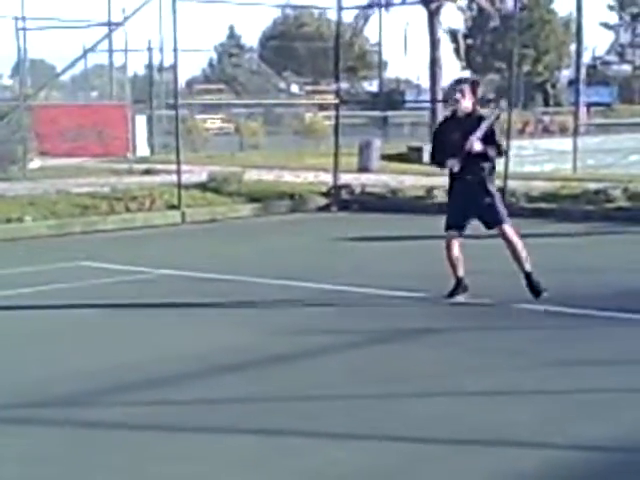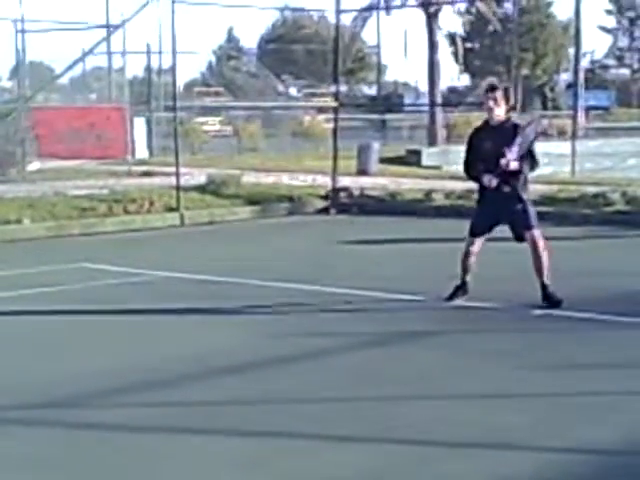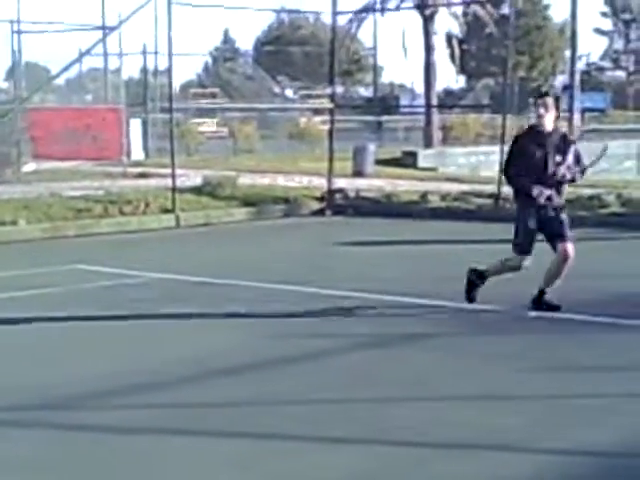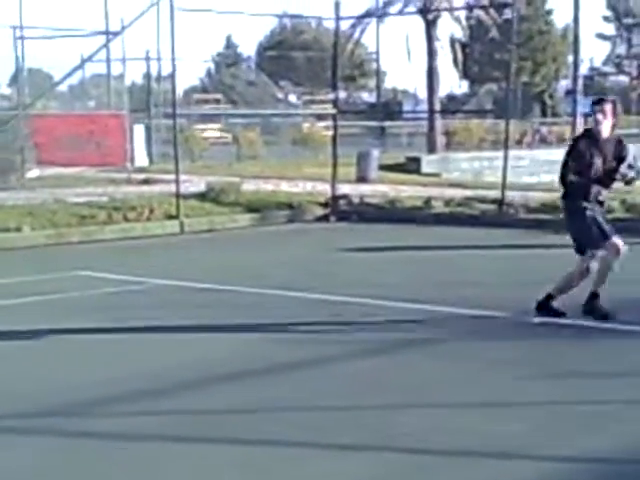
dt=0.2s
person 1, frame 1
left shoulder: (482, 122)
right shoulder: (445, 126)
left elbow: (498, 151)
right elbow: (435, 156)
left wrist: (481, 148)
right wrist: (447, 162)
left hip: (483, 186)
right hip: (458, 189)
left knee: (507, 232)
right knee: (451, 238)
left ankle: (530, 279)
right ankle: (460, 283)
person 1, frame 2
left shoulder: (516, 130)
right shoulder: (477, 134)
left elbow: (532, 162)
right elbow: (469, 166)
left wrist: (516, 165)
right wrist: (482, 176)
left hip: (515, 195)
right hip: (488, 195)
left knee: (536, 239)
right knee: (472, 245)
left ankle: (546, 290)
right ankle: (463, 285)
person 1, frame 3
left shoulder: (565, 141)
right shoulder: (523, 140)
left elbow: (579, 170)
right elbow: (509, 173)
left wrist: (570, 174)
right wrist: (531, 188)
left hip: (554, 205)
right hip: (528, 205)
left knee: (567, 251)
right knee: (521, 262)
left ankle: (540, 296)
right ankle: (479, 275)
person 1, frame 4
left shoulder: (618, 145)
right shoulder: (581, 144)
right elbow: (566, 178)
right wrist: (590, 189)
left hip: (593, 209)
right hip: (578, 207)
left knee: (587, 265)
right knee: (617, 248)
left ankle: (546, 302)
right ankle: (592, 300)
